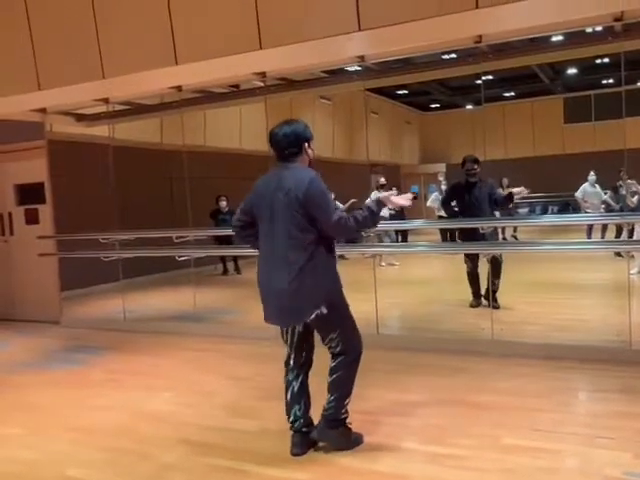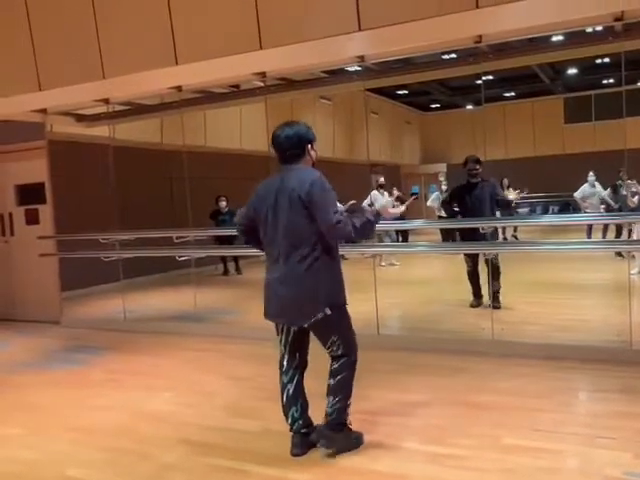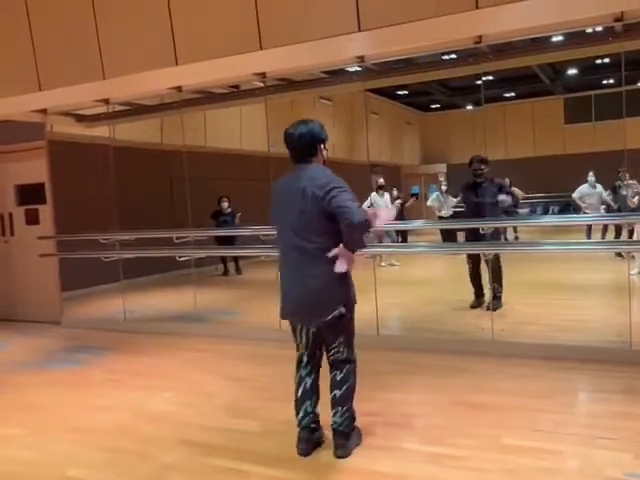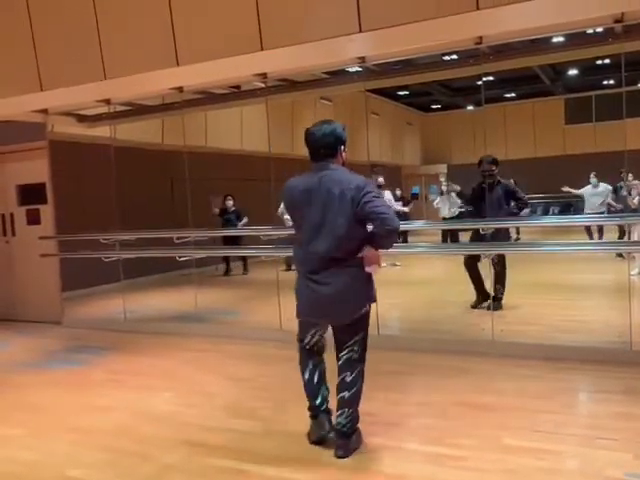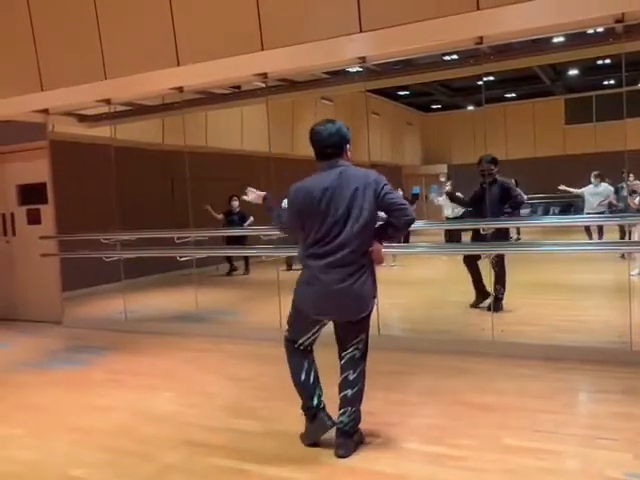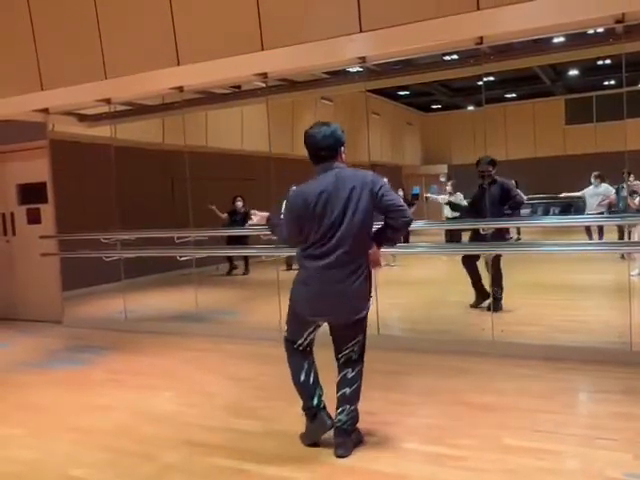
dt=0.4s
person 1, frame 1
left shoulder: (261, 186)
right shoulder: (308, 181)
left elbow: (241, 225)
right elbow: (338, 226)
right wrist: (377, 204)
left hip: (277, 292)
right hip: (315, 289)
left knee: (297, 359)
right knee: (347, 349)
left ankle: (301, 433)
right ankle: (332, 425)
person 1, frame 2
left shoulder: (264, 189)
right shoulder: (312, 181)
left elbow: (246, 230)
right elbow: (336, 230)
right wrist: (374, 215)
left hip: (280, 292)
right hip: (318, 290)
left knee: (291, 363)
right knee: (343, 354)
left ankle: (301, 433)
right ankle: (335, 428)
person 1, frame 3
left shoulder: (281, 189)
right shoulder: (326, 181)
right elbow: (353, 220)
left wrist: (368, 216)
right wrist: (349, 247)
left hip: (294, 292)
right hip: (329, 290)
left knee: (306, 362)
right knee: (341, 361)
left ankle: (307, 432)
right ankle: (343, 434)
person 1, frame 4
left shoulder: (293, 188)
right shoulder: (356, 185)
right elbow: (388, 223)
right wrist: (373, 246)
left hip: (310, 291)
right hip: (351, 291)
left knee: (309, 350)
right knee: (350, 363)
left ankle: (320, 417)
right ankle: (345, 435)
person 1, frame 5
left shoulder: (302, 190)
right shoulder: (370, 180)
left elbow: (290, 227)
right elbow: (404, 215)
left wrist: (266, 201)
right wrist: (378, 238)
left hip: (314, 290)
right hip: (357, 290)
left knee: (297, 346)
right knee: (352, 361)
left ankle: (316, 415)
right ankle: (346, 434)
person 1, frame 6
left shoulder: (300, 195)
right shoulder: (368, 181)
left elbow: (291, 238)
right elbow: (402, 217)
left wrist: (269, 220)
right wrist: (377, 242)
left hip: (310, 291)
right hip: (353, 292)
left knee: (297, 348)
right knee: (350, 360)
left ankle: (316, 416)
right ankle: (345, 432)
person 2, frame 1
left shoulder: (488, 185)
right shoulder: (457, 188)
left elbow: (499, 202)
right elbow: (445, 203)
left wrist: (512, 194)
right wrist: (455, 215)
left hip: (488, 231)
right hip: (468, 233)
left knee: (496, 260)
right knee: (471, 266)
left ankle: (491, 294)
right ankle: (476, 296)
person 2, frame 2
left shoulder: (491, 186)
right shoulder: (460, 190)
left elbow: (500, 203)
right elbow: (445, 204)
left wrist: (509, 201)
right wrist: (456, 215)
left hip: (488, 232)
right hip: (468, 233)
left knee: (493, 262)
right knee: (471, 266)
left ankle: (495, 295)
right ankle: (477, 296)
person 2, frame 3
left shoulder: (496, 184)
right shoulder: (467, 187)
left elbow: (511, 199)
right elbow: (472, 202)
left wrist: (502, 206)
right wrist: (496, 200)
left hip: (492, 231)
right hip: (472, 231)
left knee: (493, 264)
right knee: (473, 265)
left ankle: (497, 297)
right ankle: (478, 296)
person 2, frame 4
left shoulder: (505, 186)
right shoulder: (478, 187)
left elbow: (523, 202)
right elbow: (470, 202)
left wrist: (509, 213)
right wrist: (459, 193)
left hip: (499, 232)
right hip: (479, 231)
left knee: (498, 264)
right knee: (469, 261)
left ankle: (497, 298)
right ankle: (482, 294)
person 2, frame 5
left shoulder: (504, 184)
right shoulder: (481, 188)
left elbow: (519, 200)
right elbow: (470, 204)
left wrist: (504, 212)
right wrist: (451, 194)
left hip: (498, 231)
right hip: (480, 230)
left knee: (497, 264)
right knee: (469, 258)
left ankle: (498, 299)
right ankle: (482, 293)
person 2, frame 6
left shoulder: (503, 185)
right shoulder: (480, 189)
left elbow: (518, 200)
right elbow: (471, 210)
left wrist: (504, 214)
right wrist: (451, 204)
left hip: (497, 232)
right hip: (479, 231)
left knee: (493, 263)
right knee: (468, 259)
left ankle: (496, 299)
right ankle: (482, 293)
